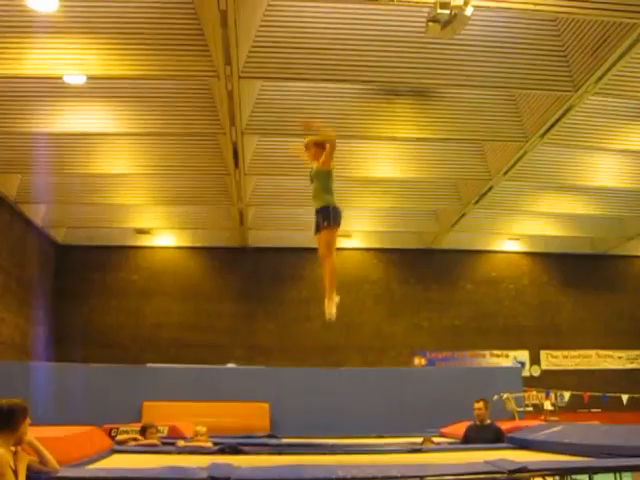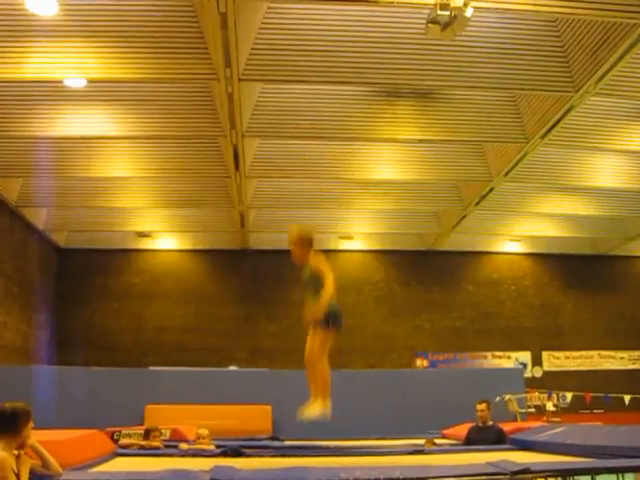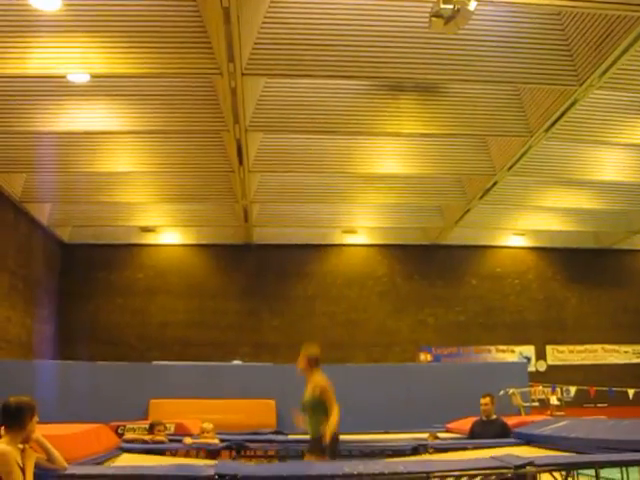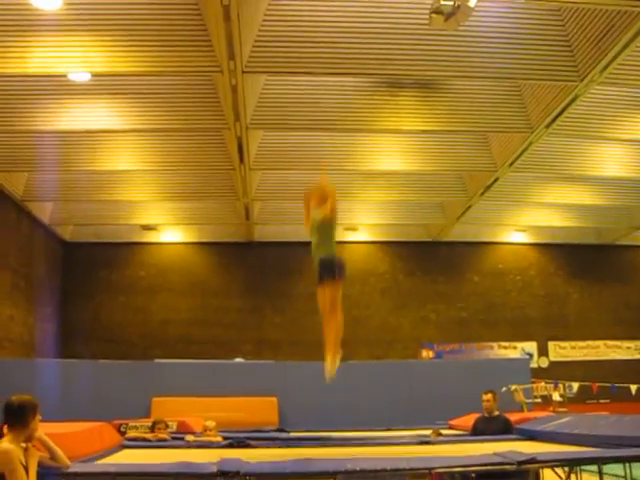
dt=0.3s
person 1, frame 1
left shoulder: (325, 161)
right shoulder: (316, 165)
left elbow: (332, 141)
right elbow: (310, 154)
left wrist: (316, 128)
right wrist: (304, 146)
left hip: (329, 210)
right hip: (320, 212)
left knee: (328, 254)
right knee: (324, 257)
left ankle: (331, 296)
right ankle: (331, 297)
person 1, frame 2
left shoulder: (317, 261)
right shoulder: (307, 265)
left elbow: (330, 282)
left wrist: (321, 306)
right wrist: (309, 311)
left hip: (329, 316)
right hip: (320, 317)
left knee: (318, 357)
right knee: (309, 358)
left ankle: (323, 403)
right ankle: (316, 402)
person 1, frame 3
left shoulder: (321, 383)
right shoulder: (310, 384)
left elbow: (335, 409)
left wrist: (330, 427)
left hip: (325, 439)
right hip: (316, 437)
person 1, frame 4
left shoulder: (329, 211)
right shoulder: (317, 217)
left elbow: (333, 201)
right elbow: (308, 224)
left wrist: (326, 189)
right wrist: (307, 203)
left hip: (331, 263)
right hip: (322, 264)
left knee: (334, 311)
right knee: (326, 314)
left ankle: (335, 353)
right ankle: (330, 354)
